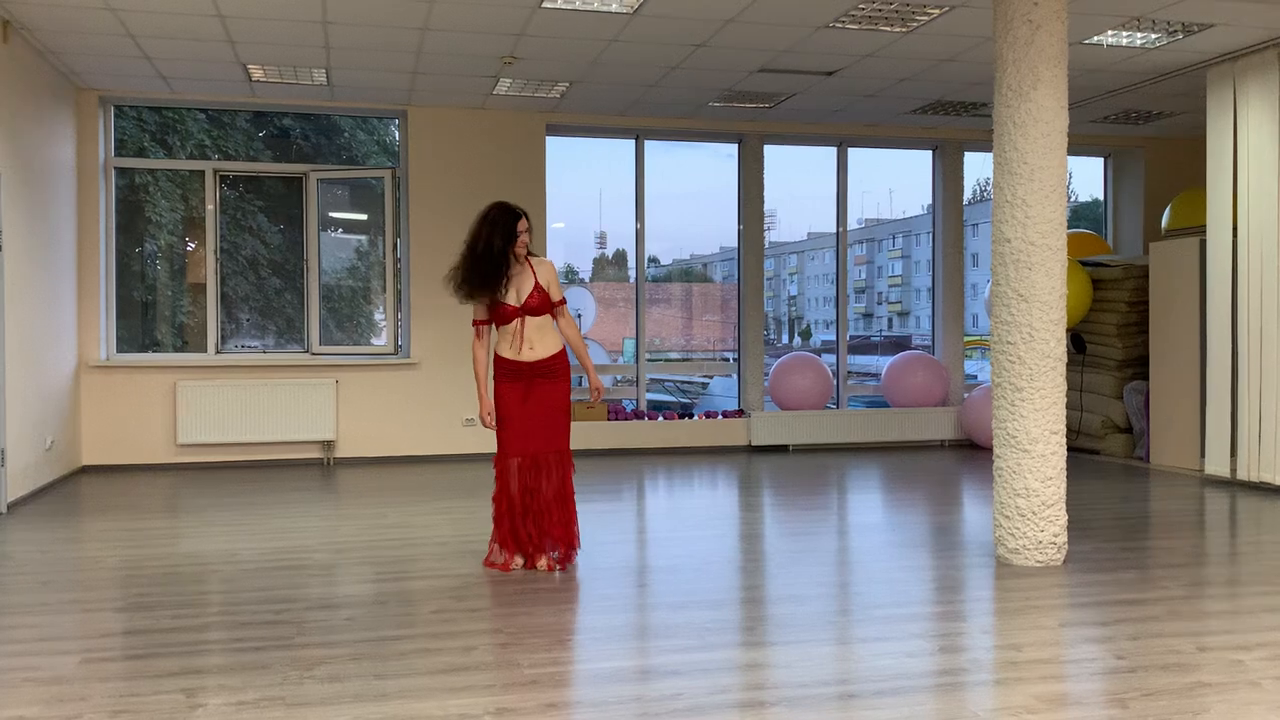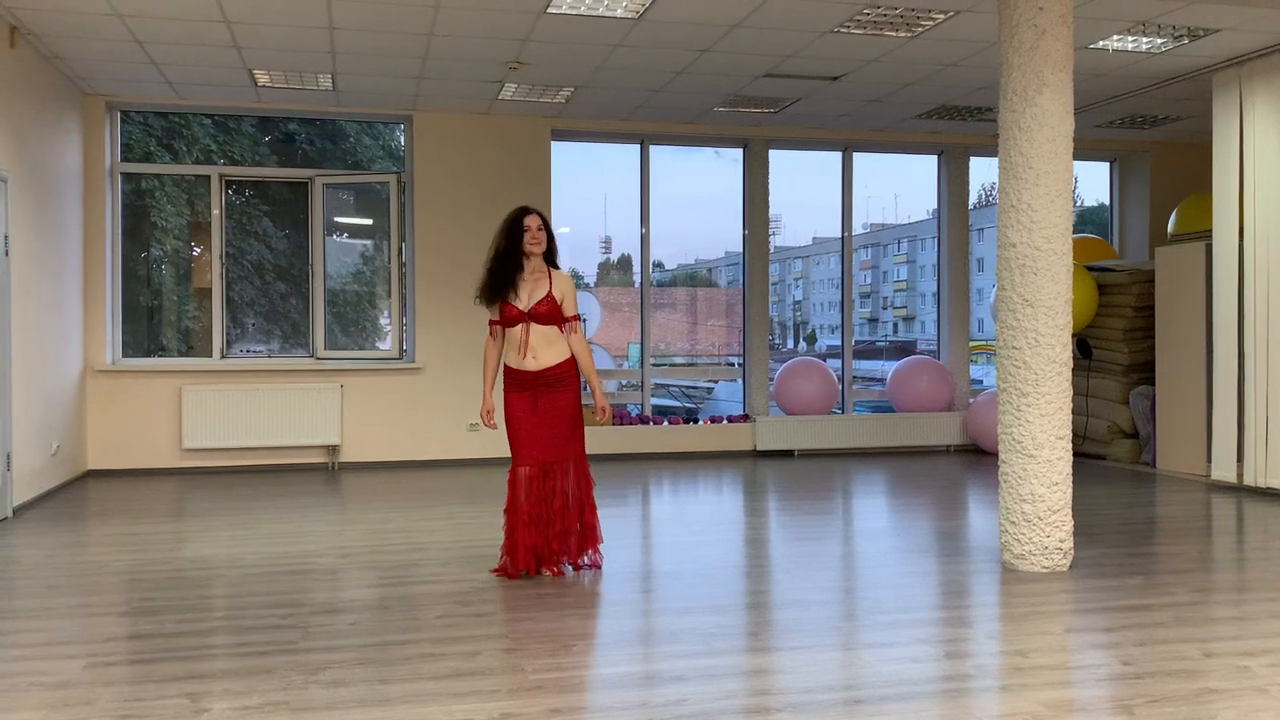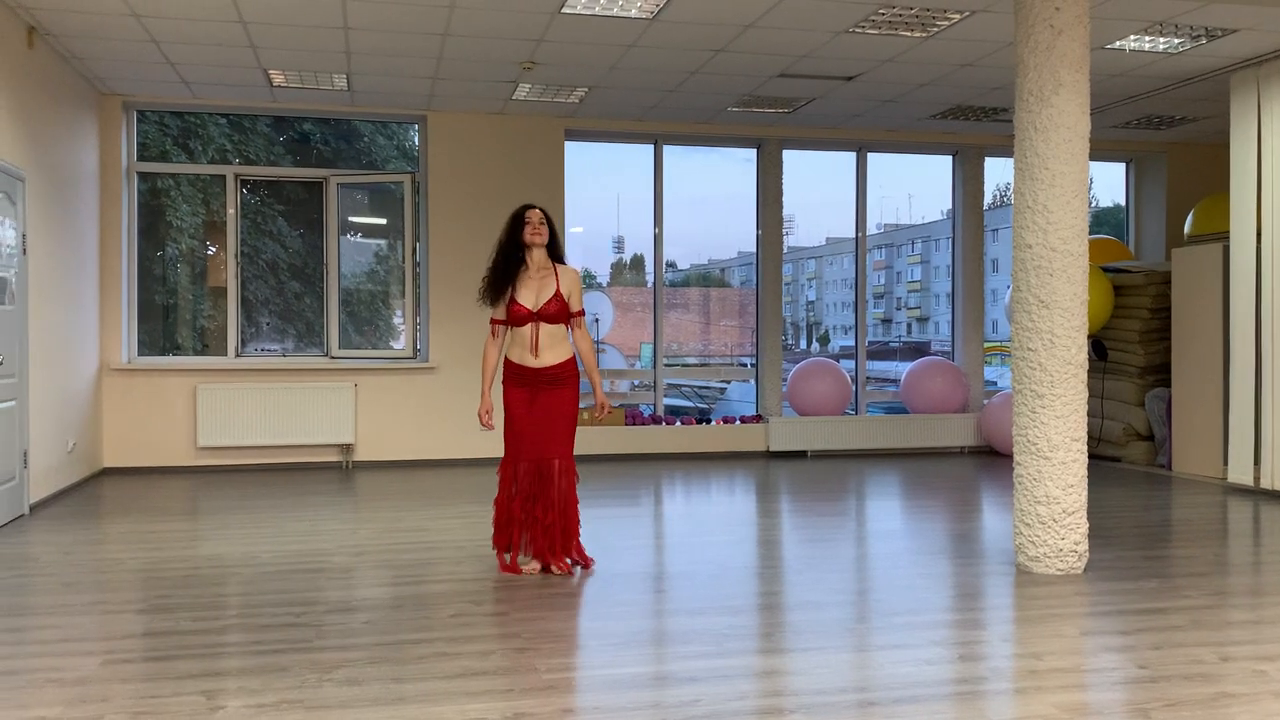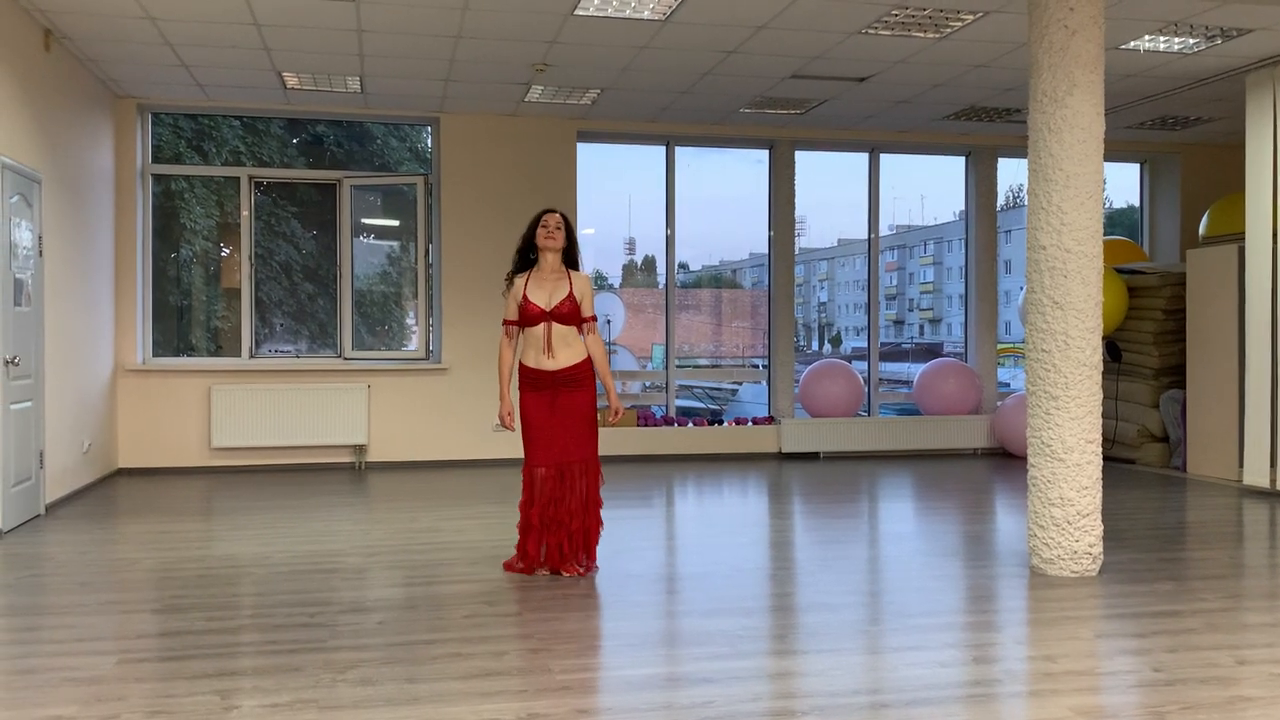
dt=0.7s
person 1, frame 1
left shoulder: (544, 269)
right shoulder: (485, 283)
left elbow: (565, 322)
right elbow: (480, 341)
left wrist: (590, 371)
right wrist: (483, 396)
left hip: (552, 374)
right hip: (510, 377)
left knee: (550, 457)
right knee: (513, 458)
left ankle: (544, 546)
right ankle: (513, 546)
person 1, frame 2
left shoulder: (561, 281)
right shoulder: (502, 283)
left elbow: (576, 336)
right elbow: (494, 341)
left wrist: (596, 389)
right wrist: (487, 394)
left hip: (560, 382)
right hip: (517, 387)
left knee: (560, 465)
right knee: (525, 468)
left ankle: (553, 552)
right ankle: (522, 553)
person 1, frame 3
left shoulder: (568, 277)
right shoulder: (507, 281)
left elbow: (580, 333)
right elbow: (495, 339)
left wrist: (597, 386)
right wrist: (485, 394)
left hip: (561, 381)
right hip: (519, 383)
left knee: (557, 462)
right knee: (522, 463)
left ankle: (557, 551)
right ankle: (530, 550)
person 1, frame 4
left shoulder: (580, 282)
right shoulder: (518, 284)
left elbow: (592, 338)
right elbow: (508, 342)
left wrist: (611, 391)
right wrist: (504, 397)
left hip: (576, 383)
right hip: (534, 386)
left knee: (576, 466)
right knee: (541, 467)
left ankle: (570, 555)
right ankle: (540, 554)
